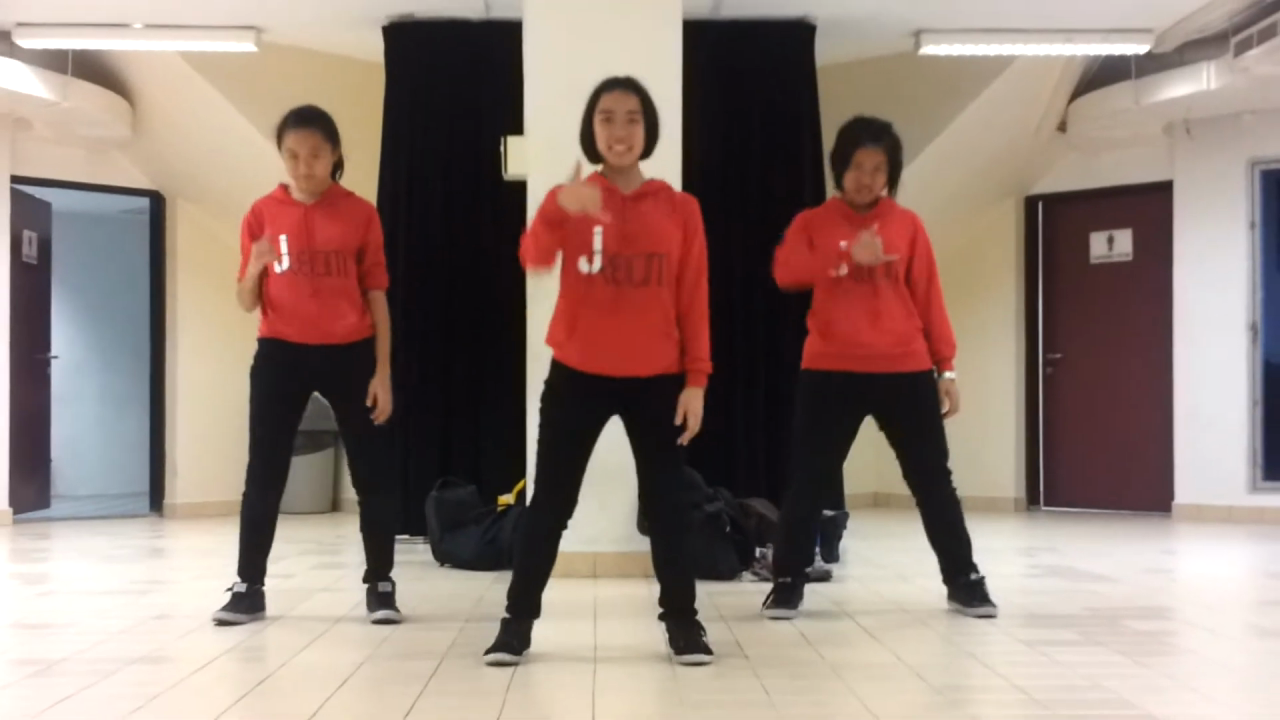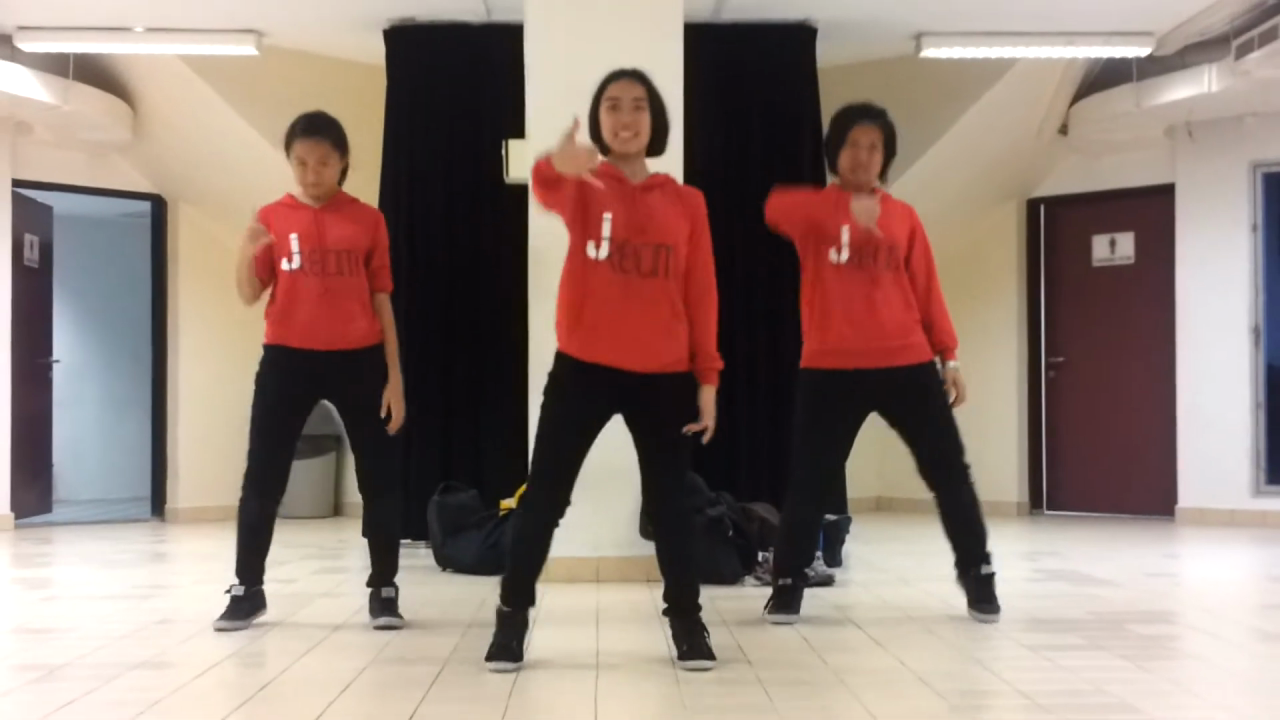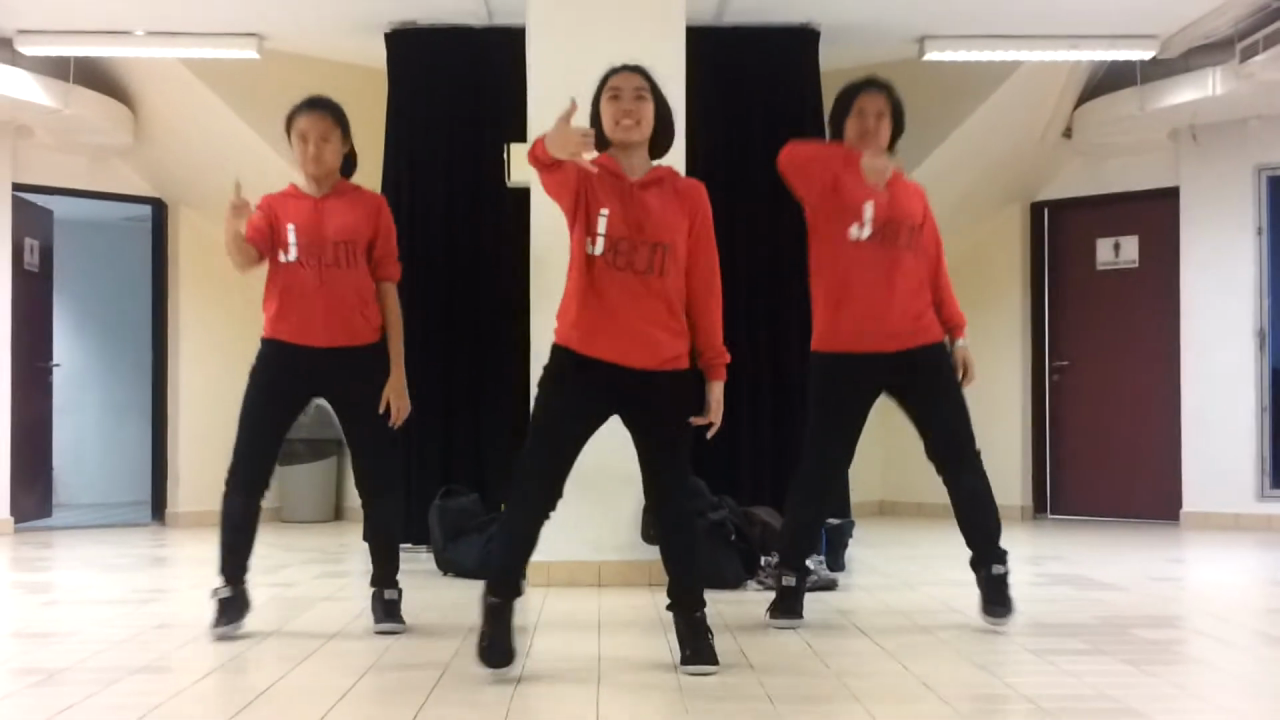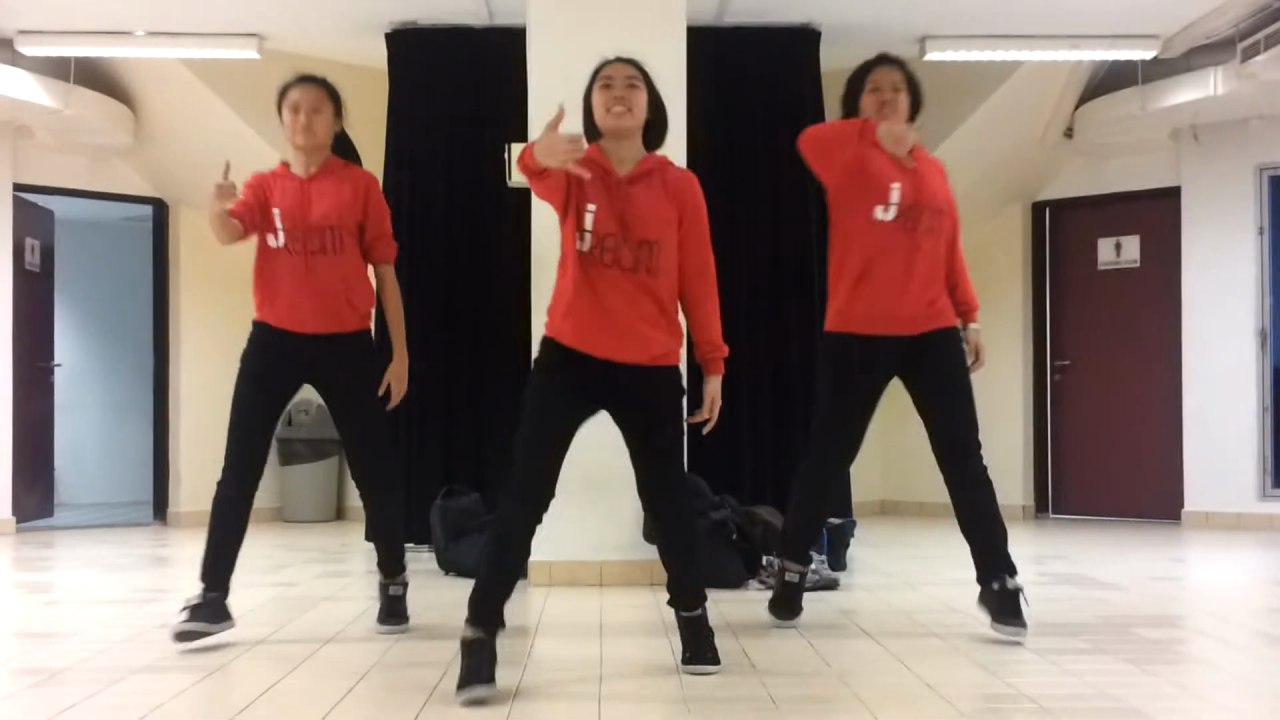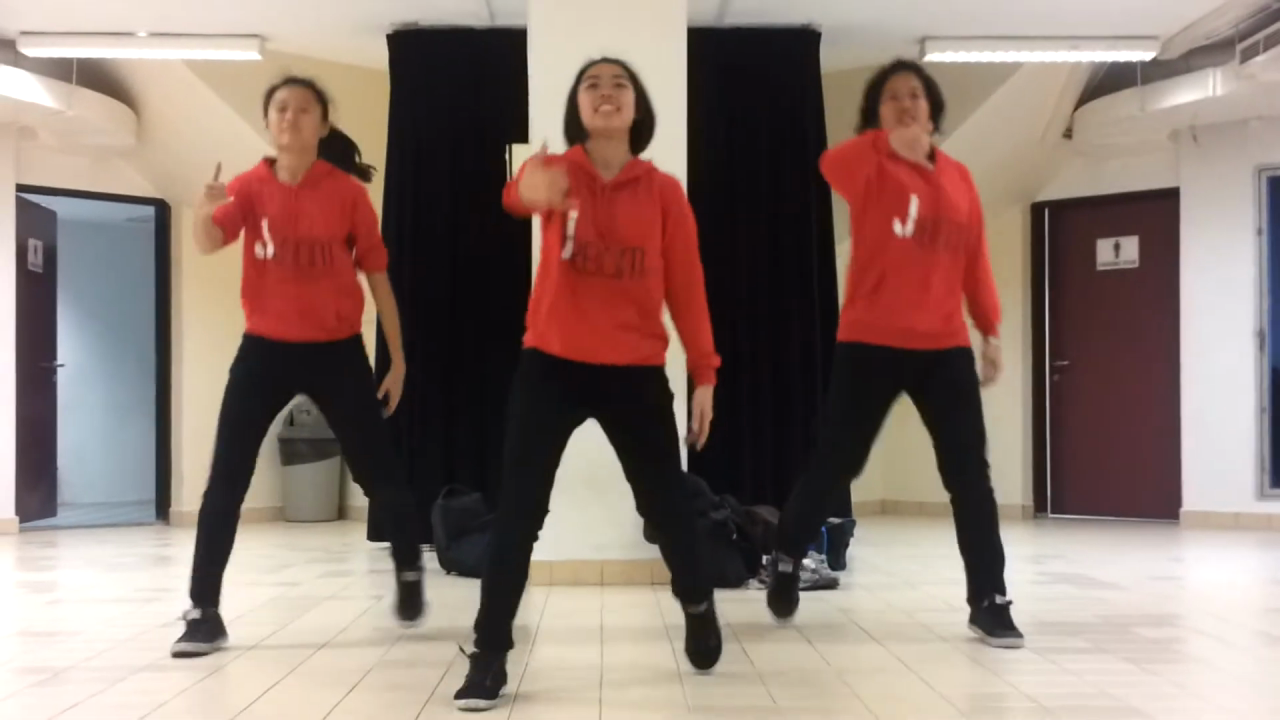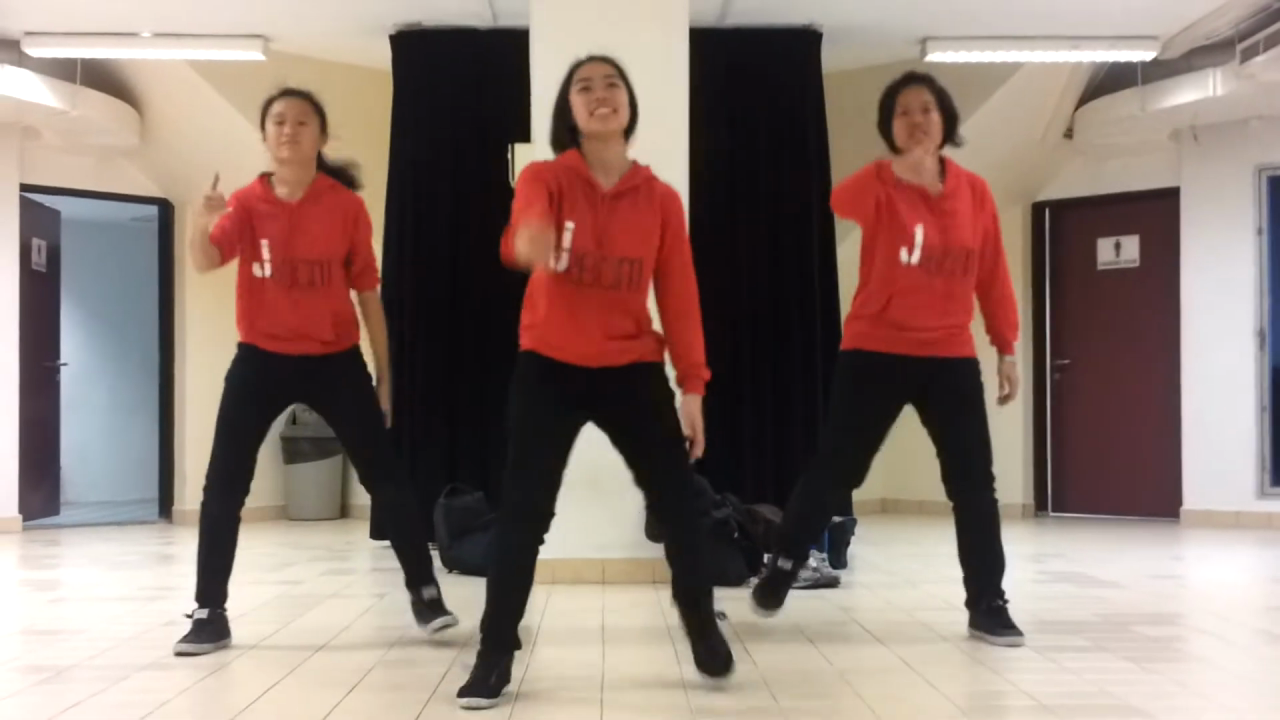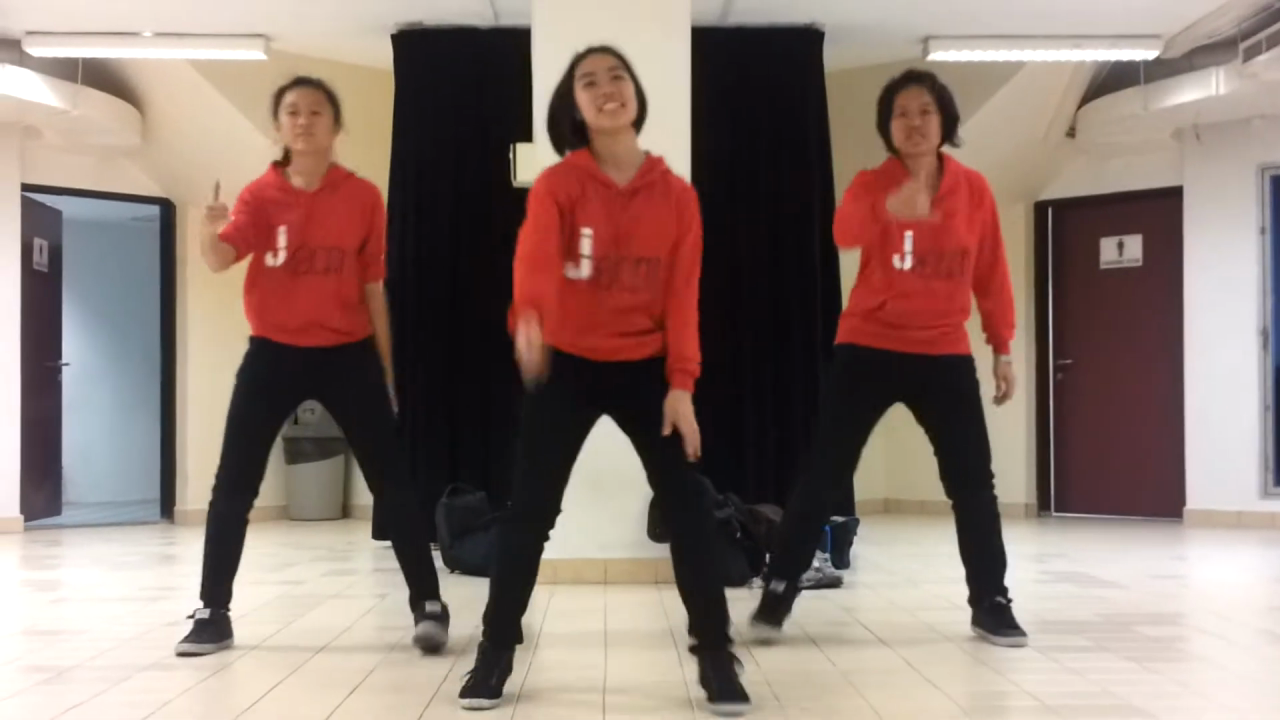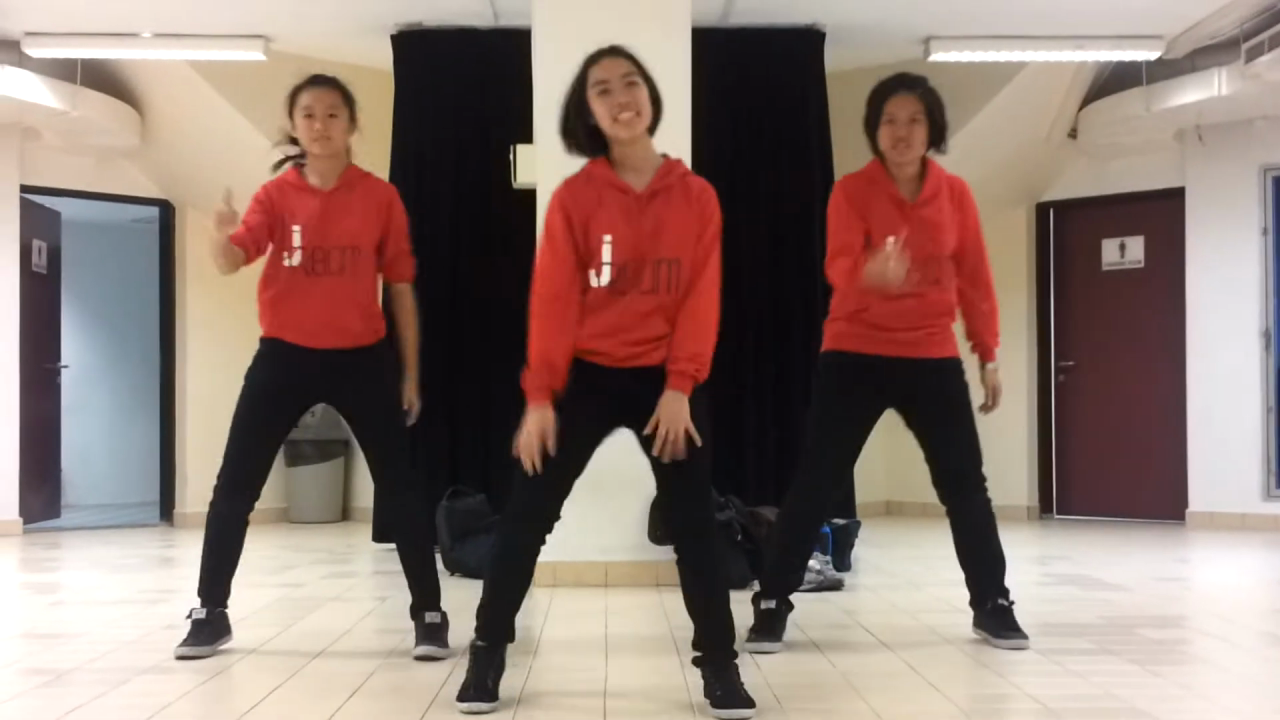
dt=0.1s
person 1, frame 1
left shoulder: (680, 208)
right shoulder: (571, 197)
left elbow: (693, 299)
right elbow: (533, 257)
left wrist: (696, 380)
right wrist: (564, 212)
left hip: (658, 379)
right hip: (578, 375)
left knee: (667, 502)
right knee: (551, 500)
left ankle: (682, 620)
right ankle: (518, 618)
person 1, frame 2
left shoulder: (686, 203)
right shoulder: (581, 183)
left elbow: (700, 294)
right elbow: (543, 188)
left wrist: (707, 375)
right wrist: (557, 167)
left hip: (664, 377)
right hip: (582, 369)
left knee: (669, 503)
right knee: (544, 493)
left ankle: (686, 622)
right ankle: (512, 616)
person 1, frame 3
left shoulder: (688, 195)
right shoulder: (582, 175)
left elbow: (704, 285)
right elbow: (552, 175)
left wrist: (716, 370)
right wrist: (551, 148)
left hip: (664, 374)
right hip: (580, 363)
left knee: (672, 503)
right knee: (533, 489)
left ankle: (692, 621)
right ankle: (499, 607)
person 1, frame 4
left shoulder: (680, 187)
right shoulder: (574, 174)
left elbow: (698, 279)
right elbow: (542, 178)
left wrist: (713, 364)
right wrist: (541, 155)
left hip: (651, 367)
right hip: (567, 357)
left knee: (667, 500)
right knee: (524, 491)
left ankle: (691, 615)
right ankle: (481, 634)
person 1, frame 5
left shoulder: (665, 194)
right shoulder: (551, 172)
left elbow: (684, 286)
right elbow: (524, 190)
left wrist: (705, 372)
right wrist: (532, 190)
left hip: (635, 371)
right hip: (550, 367)
left knee: (666, 501)
right knee: (519, 509)
left ankle: (697, 606)
right ankle: (488, 656)
person 1, frame 6
left shoulder: (661, 199)
right shoulder: (544, 179)
left elbow: (678, 292)
right elbow: (521, 230)
left wrist: (695, 384)
right wrist: (527, 242)
left hip: (632, 371)
right hip: (548, 368)
left knee: (678, 500)
right knee: (523, 513)
left ankle: (701, 624)
right ankle: (494, 655)
person 1, frame 7
left shoulder: (676, 192)
right shoulder: (557, 185)
left elbow: (683, 295)
right elbow: (534, 261)
left wrist: (681, 384)
right wrist: (527, 318)
left hip: (650, 371)
right hip: (567, 365)
left knee: (687, 511)
right knee: (529, 509)
left ankle: (715, 654)
right ankle: (495, 653)
person 1, frame 8
left shoulder: (696, 194)
right shoulder: (573, 196)
left elbow: (702, 299)
right elbow: (555, 298)
left wrist: (682, 385)
right wrist: (540, 397)
left hip: (665, 379)
right hip: (584, 373)
left knee: (695, 520)
right knee: (528, 510)
left ankle: (719, 665)
right ankle: (488, 652)
person 2, frame 1
left shoulder: (907, 224)
right shoulder: (813, 224)
left elbow: (928, 299)
right elbow: (786, 271)
left wrist: (945, 367)
right wrist: (846, 254)
left hip: (905, 371)
right hip: (829, 373)
left knee: (932, 479)
right knee: (808, 480)
left ankle: (963, 580)
right ankle: (787, 581)
person 2, frame 2
left shoulder: (903, 216)
right shoulder: (814, 208)
left elbow: (926, 290)
right elbow: (776, 208)
left wrist: (948, 356)
right wrist: (846, 208)
left hip: (906, 364)
right hip: (829, 369)
left knee: (948, 468)
right knee: (809, 482)
left ankle: (977, 575)
right ankle: (787, 584)
person 2, frame 3
left shoulder: (911, 191)
right shoulder: (824, 183)
left elbow: (934, 268)
right elbow: (790, 159)
left wrist: (957, 333)
right wrist: (857, 161)
left hip: (919, 345)
right hip: (842, 349)
left knee: (960, 458)
right knee: (821, 468)
left ankle: (991, 569)
right ankle: (791, 581)
person 2, frame 4
left shoulder: (933, 169)
right shoulder: (847, 161)
left elbow: (949, 250)
right elbow: (811, 140)
left wrist: (969, 318)
right wrist: (875, 136)
left hip: (932, 331)
right hip: (855, 333)
left knee: (963, 456)
right knee: (826, 456)
left ankle: (998, 584)
right ankle: (792, 571)
person 2, frame 5
left shoulder: (956, 176)
right shoulder: (870, 167)
left elbow: (974, 259)
right elbow: (833, 166)
left wrist: (990, 332)
right wrist: (890, 142)
left hip: (945, 347)
right hip: (870, 344)
left knee: (969, 472)
right knee: (834, 460)
left ankle: (989, 602)
right ankle: (787, 565)
person 2, frame 6
left shoulder: (975, 191)
right shoulder: (881, 184)
left elbow: (993, 275)
right elbow: (846, 203)
left wrist: (1006, 348)
right wrist: (899, 170)
left hip: (951, 359)
right hip: (874, 352)
left knee: (974, 481)
right knee: (836, 469)
left ankle: (987, 603)
right ankle: (785, 562)
person 2, frame 7
left shoulder: (973, 189)
right shoulder: (871, 185)
left elbow: (991, 275)
right elbow: (847, 233)
left wrist: (1002, 348)
right wrist: (892, 209)
left hip: (944, 356)
right hip: (867, 350)
left knee: (972, 479)
right knee: (825, 470)
left ankle: (990, 602)
right ankle: (779, 588)
person 2, frame 8
left shoulder: (956, 194)
right shoulder: (853, 191)
left elbow: (975, 282)
right elbow: (837, 264)
left wrist: (989, 357)
right wrist: (868, 268)
left hip: (932, 359)
right hip: (854, 355)
left knee: (964, 483)
right knee: (816, 480)
left ankle: (992, 604)
right ankle: (771, 604)
person 3, frame 1
left shoulder: (361, 215)
right shoulder: (263, 214)
left elbow: (377, 298)
right elbow: (247, 301)
left wrist: (383, 370)
right wrist: (252, 273)
left hip: (349, 354)
right hip: (281, 354)
left knee: (372, 474)
right knee: (264, 476)
left ankle: (380, 584)
right ankle: (249, 587)
person 3, frame 2
left shoulder: (367, 220)
right shoulder: (271, 219)
left elbow: (382, 302)
right elbow: (247, 295)
left wrist: (395, 379)
right wrist: (248, 256)
left hip: (358, 360)
right hip: (287, 360)
left knee: (380, 481)
right knee: (261, 481)
left ankle: (383, 590)
right ankle: (248, 589)
person 3, frame 3
left shoulder: (369, 207)
right shoulder: (274, 208)
left elbow: (389, 292)
right elbow: (243, 260)
left wrist: (398, 372)
right wrist: (233, 227)
left hip: (358, 356)
right hip: (284, 354)
left knee: (377, 482)
right knee: (245, 476)
left ankle: (386, 592)
right ankle: (232, 589)
person 3, frame 4
left shoulder: (360, 185)
right shoulder: (263, 186)
left elbow: (385, 271)
right elbow: (227, 233)
left wrist: (400, 352)
right wrist: (219, 208)
left hip: (347, 342)
right hip: (274, 339)
left knee: (373, 471)
right knee: (240, 469)
left ankle: (393, 585)
right ankle: (211, 597)
person 3, frame 5
left shoulder: (347, 193)
right shoulder: (248, 188)
left elbow: (376, 276)
right elbow: (206, 239)
left wrist: (397, 359)
right wrist: (203, 210)
left hip: (337, 353)
right hip: (264, 351)
left knee: (381, 474)
right knee: (225, 481)
left ankle: (409, 578)
right ankle: (204, 613)
person 3, frame 6
left shoulder: (347, 207)
right shoulder: (247, 202)
left elbow: (368, 294)
right elbow: (203, 261)
left wrist: (384, 377)
right wrist: (202, 224)
left hip: (335, 361)
right hip: (262, 360)
left knee: (384, 479)
right knee: (222, 485)
left ankle: (425, 592)
right ankle: (209, 613)
person 3, frame 7
left shoulder: (363, 197)
right shoulder: (261, 193)
left elbow: (373, 289)
right elbow: (218, 259)
left wrist: (384, 371)
right wrist: (212, 228)
left hip: (348, 355)
right hip: (273, 354)
left knee: (391, 481)
right knee: (233, 486)
left ankle: (428, 605)
right ankle: (213, 613)
person 3, frame 8
left shoulder: (380, 197)
right shoulder: (276, 194)
left elbow: (401, 289)
right elbow: (229, 260)
left wrist: (411, 373)
right wrist: (222, 233)
left hip: (363, 358)
right hip: (285, 355)
left knee: (402, 486)
right knee: (234, 486)
left ankle: (429, 614)
right ankle: (210, 613)
